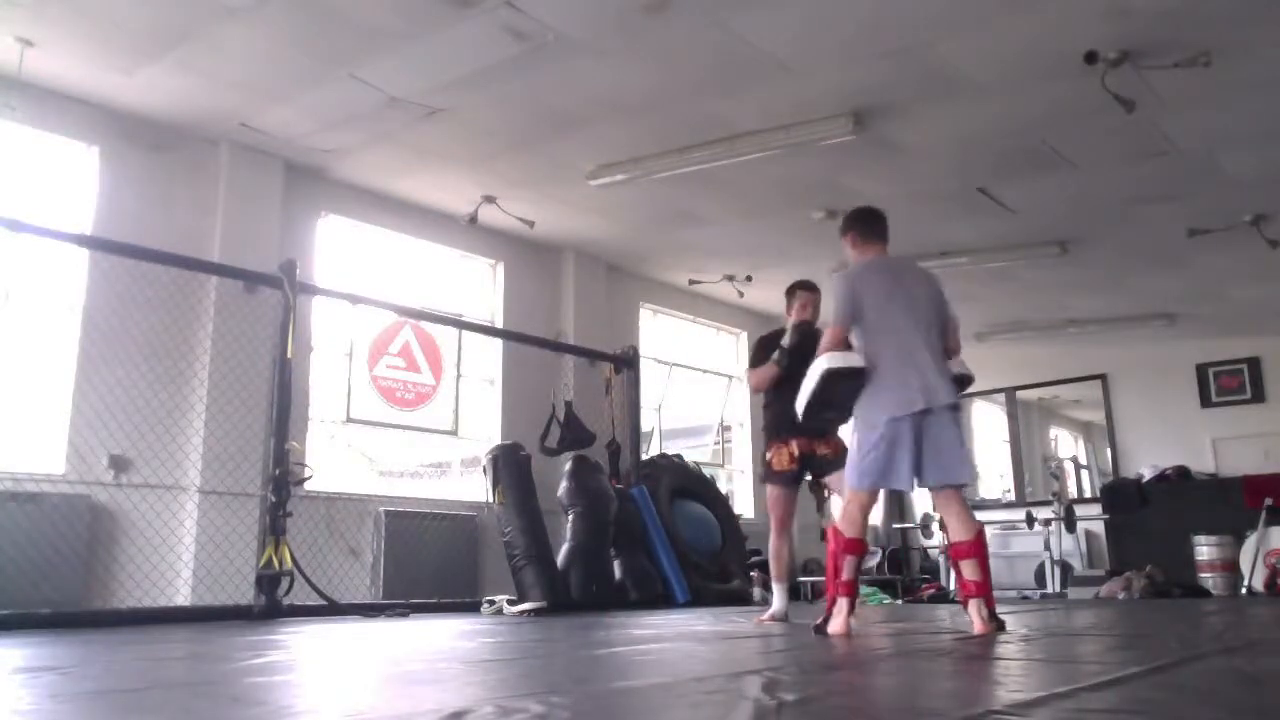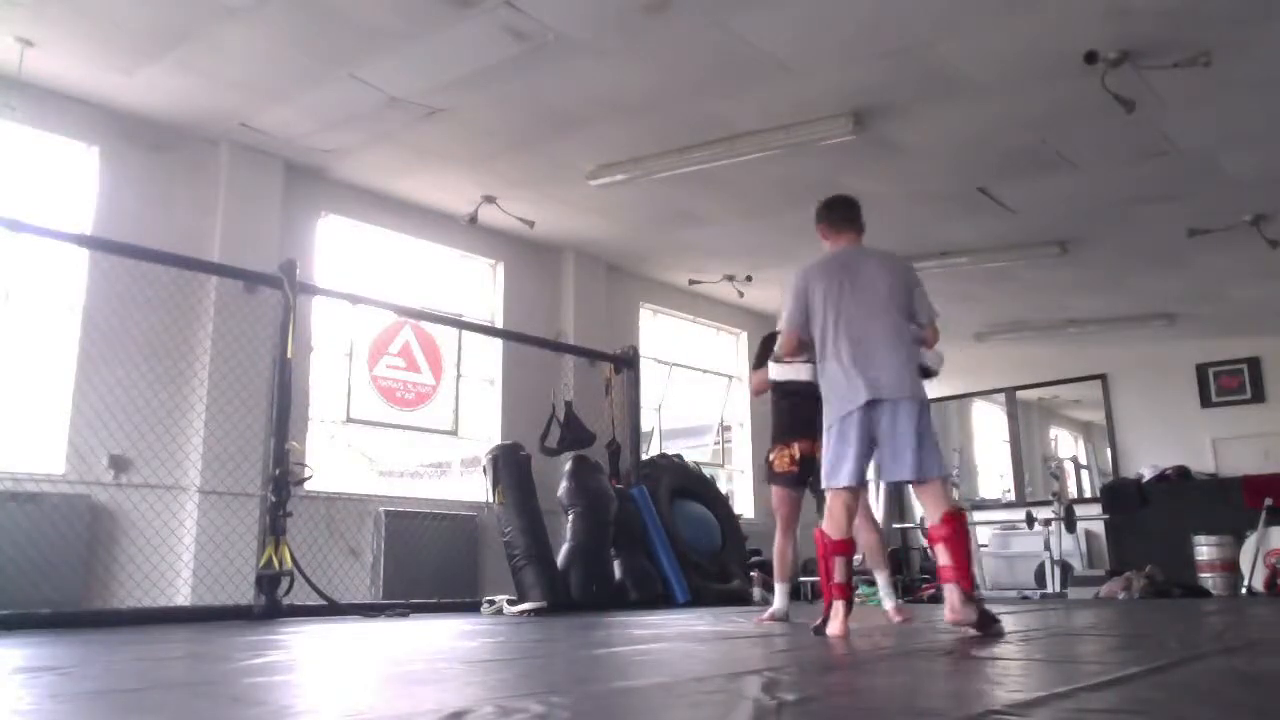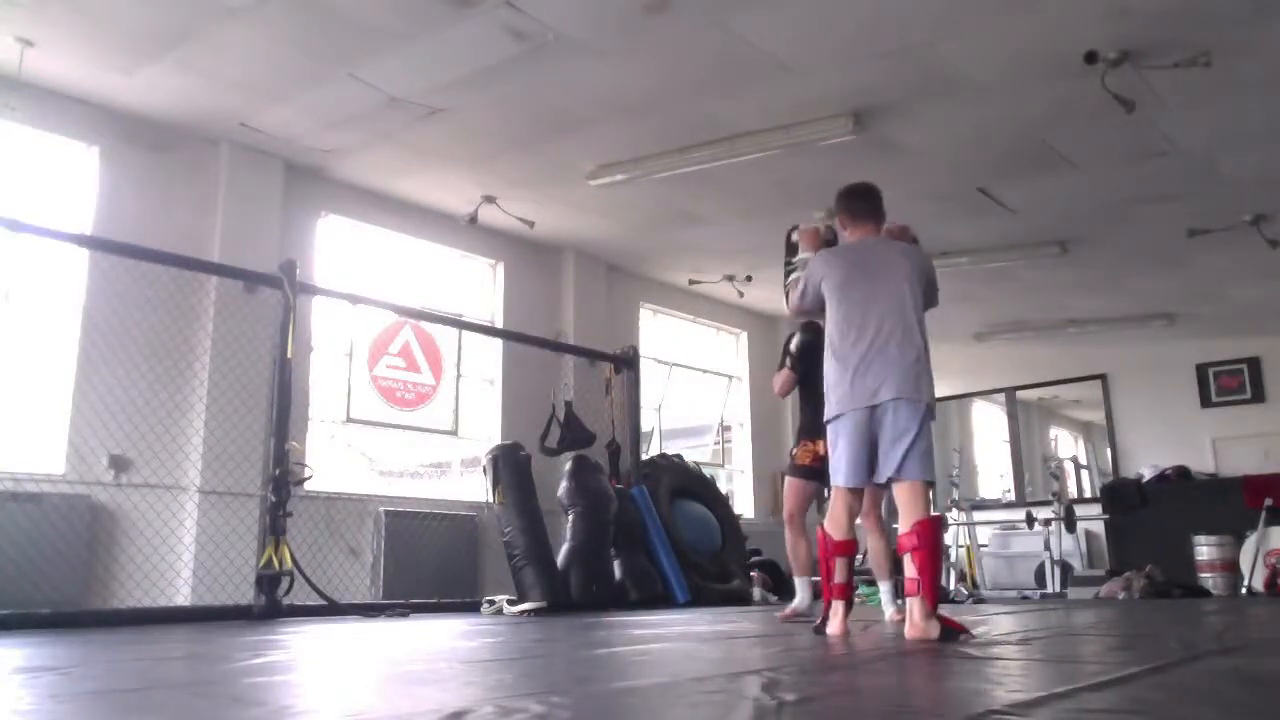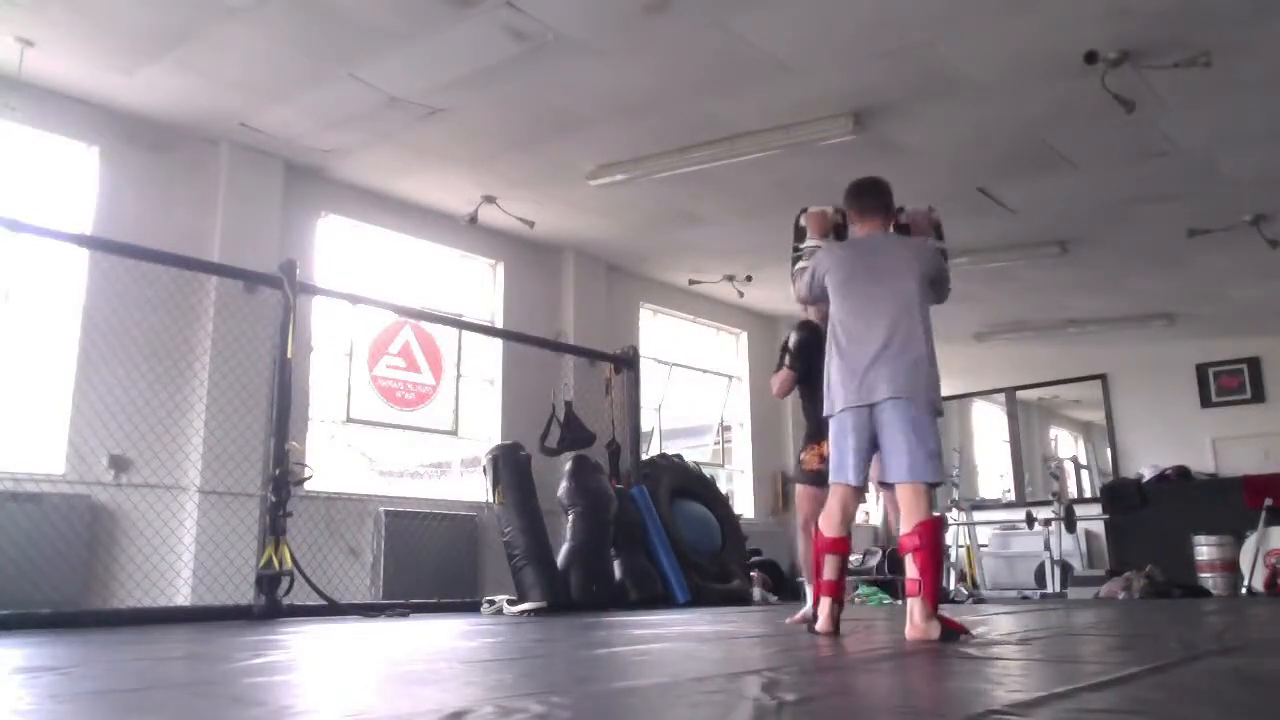
dt=0.3s
person 1, frame 1
left shoulder: (851, 277)
right shoulder: (924, 278)
left elbow: (833, 343)
right elbow: (952, 345)
left wrist: (825, 361)
left hip: (883, 403)
right hip: (936, 397)
left knee: (856, 503)
right knee: (951, 500)
left ankle: (840, 610)
right ankle: (980, 607)
person 1, frame 2
left shoulder: (810, 275)
right shoulder: (897, 266)
left elbow: (787, 348)
right elbow: (930, 336)
left wrist: (819, 340)
left hip: (845, 395)
right hip: (901, 390)
left knee: (840, 500)
right knee: (932, 489)
left ankle: (836, 611)
right ankle: (959, 596)
person 1, frame 3
left shoulder: (826, 262)
right shoulder: (914, 257)
left elbow: (796, 306)
left hip: (847, 393)
right hip: (905, 388)
left knee: (844, 499)
right knee: (912, 496)
left ankle: (836, 610)
right ankle: (921, 612)
person 1, frame 4
left shoulder: (830, 257)
right shoulder: (920, 252)
left elbow: (801, 294)
right elbow: (940, 290)
left wrist: (813, 240)
left hip: (849, 390)
right hip: (907, 388)
left knee: (841, 494)
right knee: (914, 494)
left ankle: (825, 607)
right ankle: (921, 614)
person 2, frame 1
right shoulder: (768, 343)
right elbow: (755, 383)
right wrist: (786, 350)
left hip: (823, 438)
right hip: (782, 442)
right knee: (779, 524)
right ankle: (779, 603)
person 2, frame 2
right shoulder: (774, 341)
right elbow: (755, 386)
right wrist: (777, 361)
right hip: (787, 442)
left knee: (860, 511)
right knee: (784, 523)
left ankle: (888, 597)
right ankle: (780, 603)
person 2, frame 3
right shoulder: (801, 339)
right elbow: (780, 389)
right wrist: (795, 353)
right hip: (811, 440)
left knee: (871, 516)
right knee: (792, 514)
left ankle: (889, 602)
right ankle: (803, 597)
person 2, frame 4
right shoulder: (798, 341)
right elbow: (777, 390)
right wrist: (794, 354)
right hip: (817, 440)
right knee: (805, 522)
right ankle: (813, 601)
